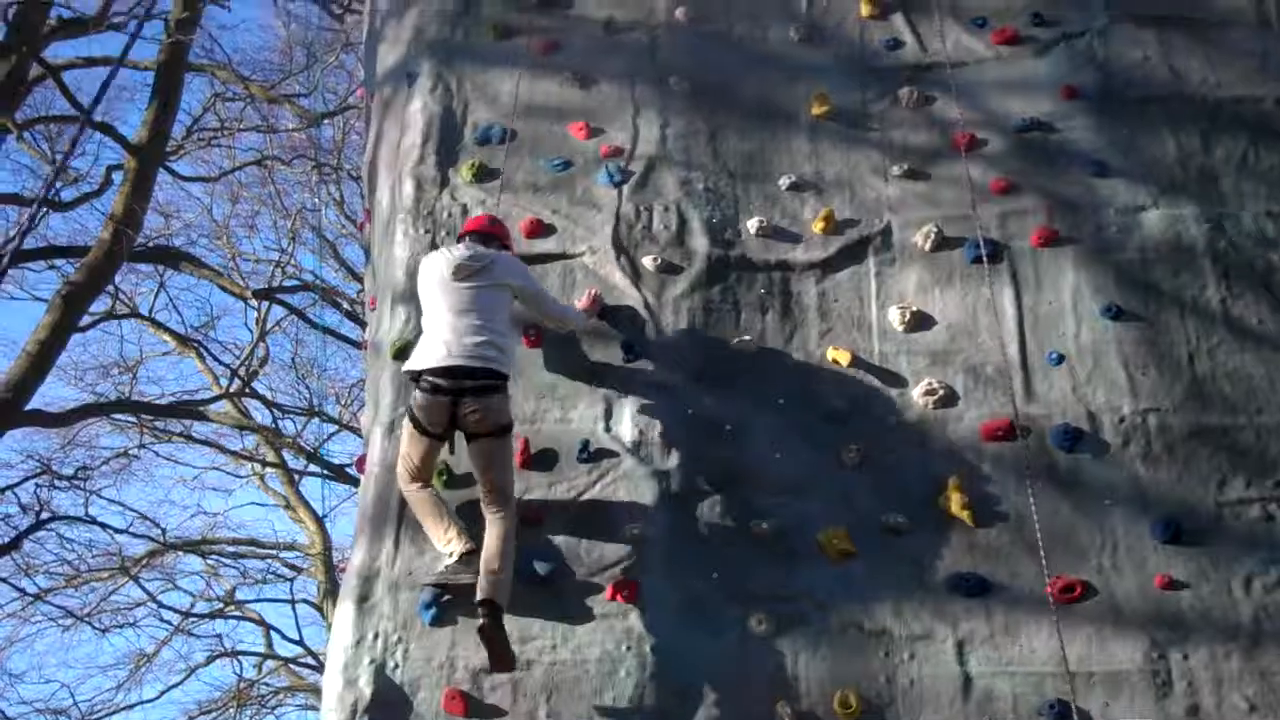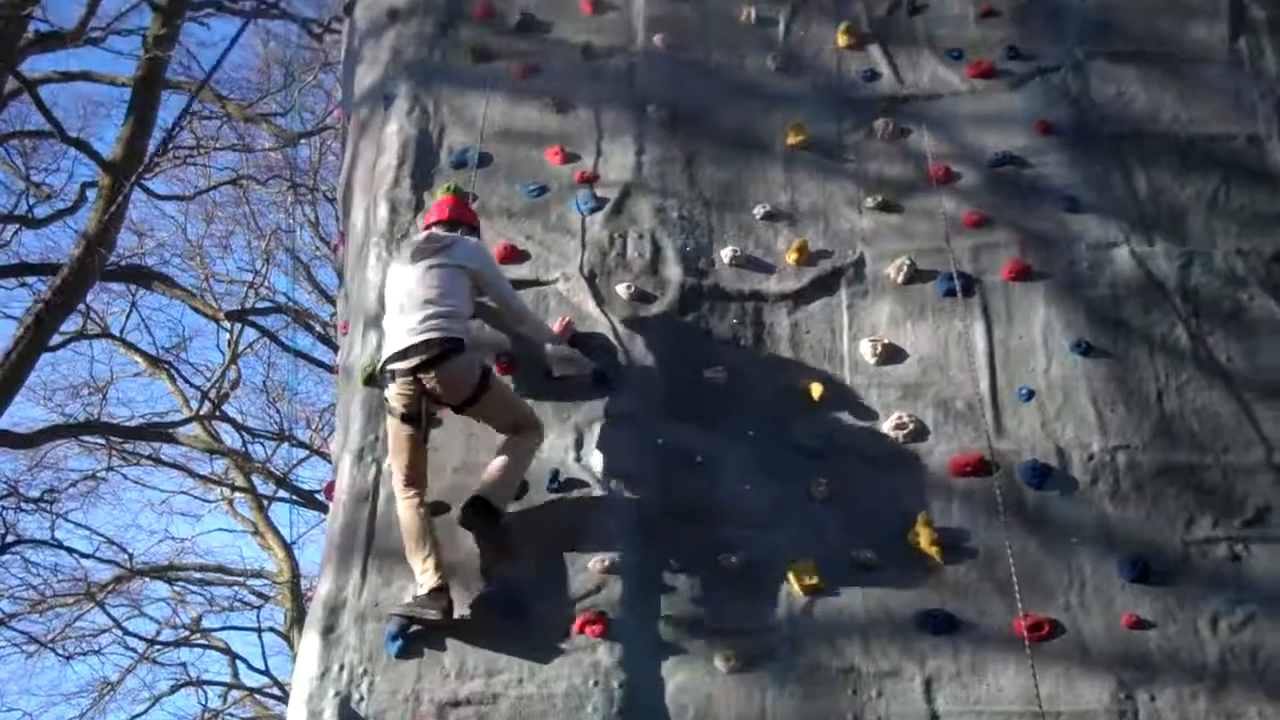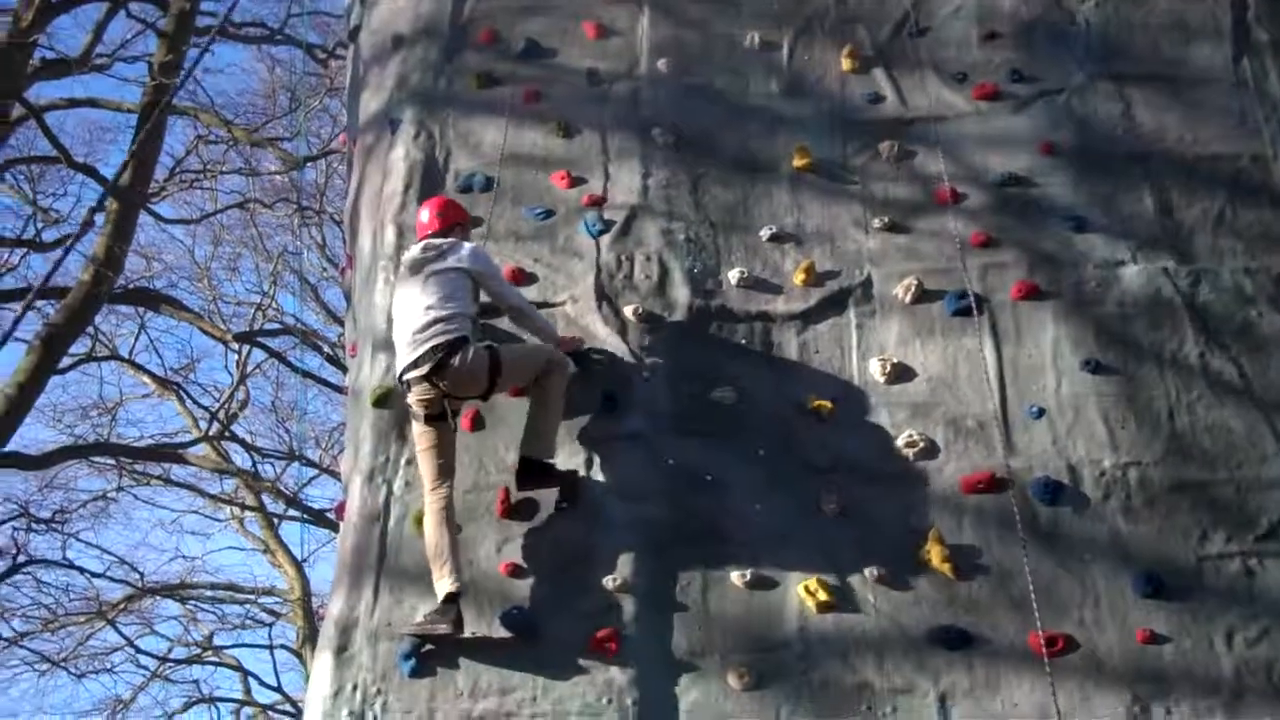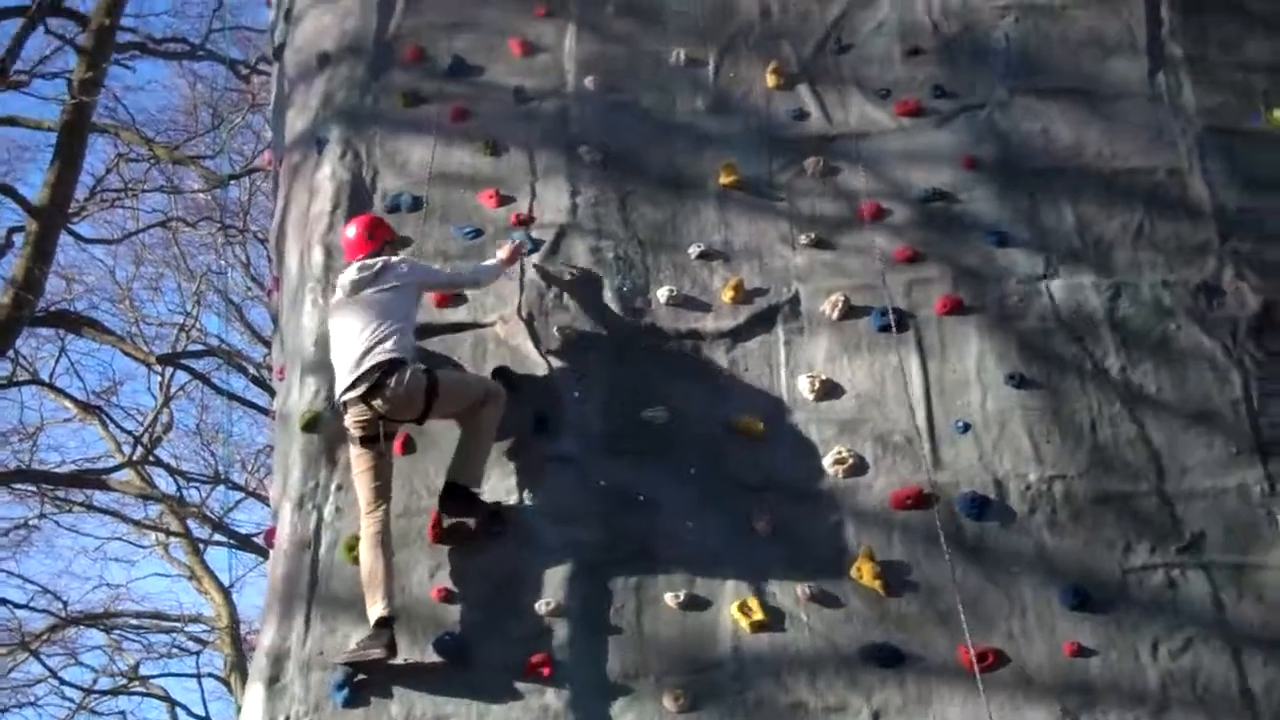
dt=0.3s
person 1, frame 1
left shoulder: (430, 264)
right shoulder: (508, 267)
right elbow: (557, 319)
right wrist: (582, 315)
left hip: (431, 387)
right hip: (485, 391)
left knee: (412, 478)
right knee: (498, 508)
left ankle: (461, 554)
right ankle: (491, 607)
person 1, frame 2
left shoulder: (399, 260)
right shoulder: (468, 250)
right elbow: (514, 311)
right wrist: (551, 334)
left hip: (397, 373)
right hip: (447, 361)
left knee: (408, 490)
right knee: (527, 429)
left ankle: (433, 590)
right ankle: (483, 502)
person 1, frame 3
left shoulder: (404, 274)
right shoulder: (467, 253)
right elbow: (516, 307)
right wrist: (557, 339)
left hip: (416, 384)
right hip: (457, 360)
left knee: (437, 493)
right knee: (553, 363)
left ankle: (448, 602)
right ankle: (534, 463)
person 1, frame 4
left shoulder: (338, 296)
right shoulder: (401, 270)
right elbow: (469, 278)
right wrist: (503, 261)
left hip: (354, 404)
right hip: (397, 382)
left knee: (373, 515)
right knee: (490, 392)
left ankle: (381, 626)
right ankle: (459, 490)
